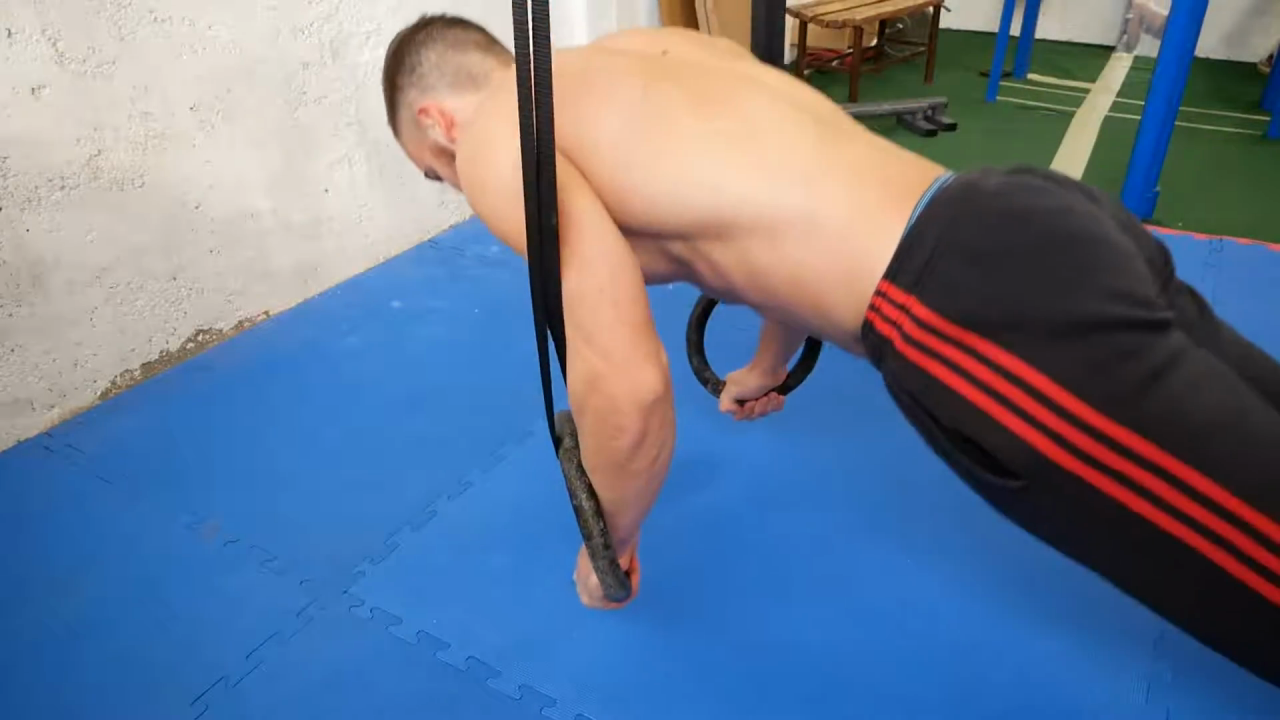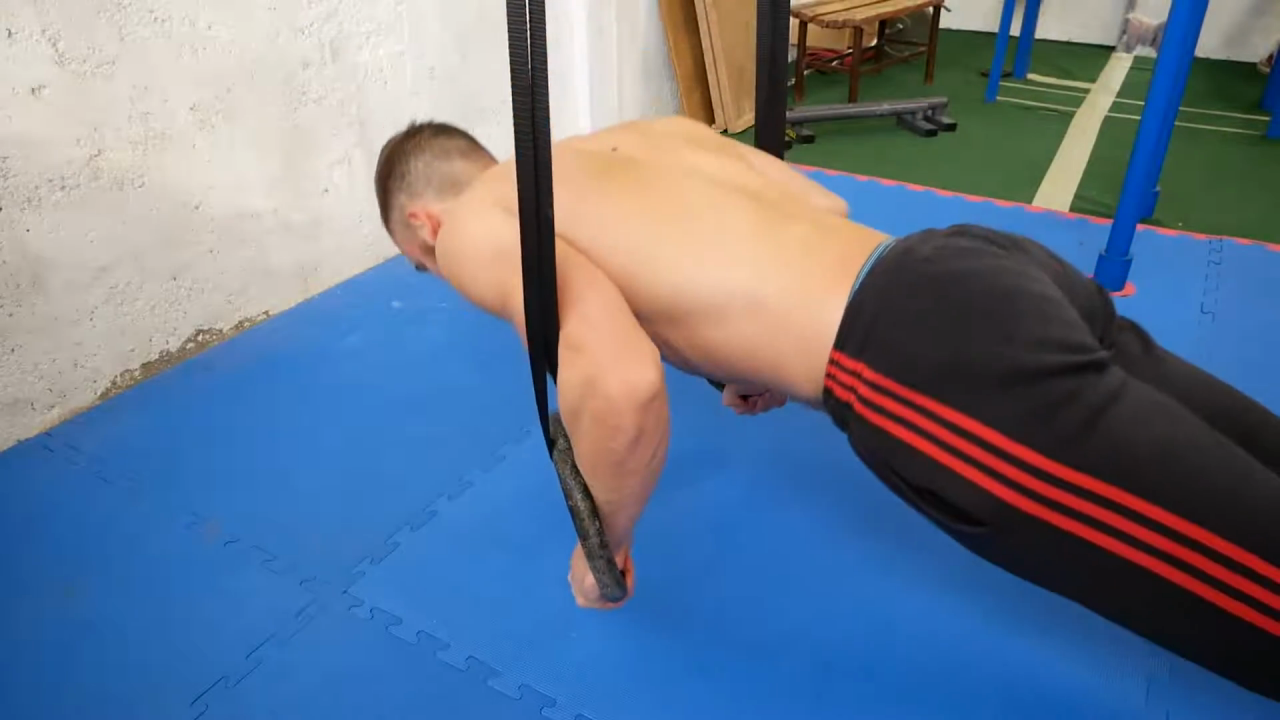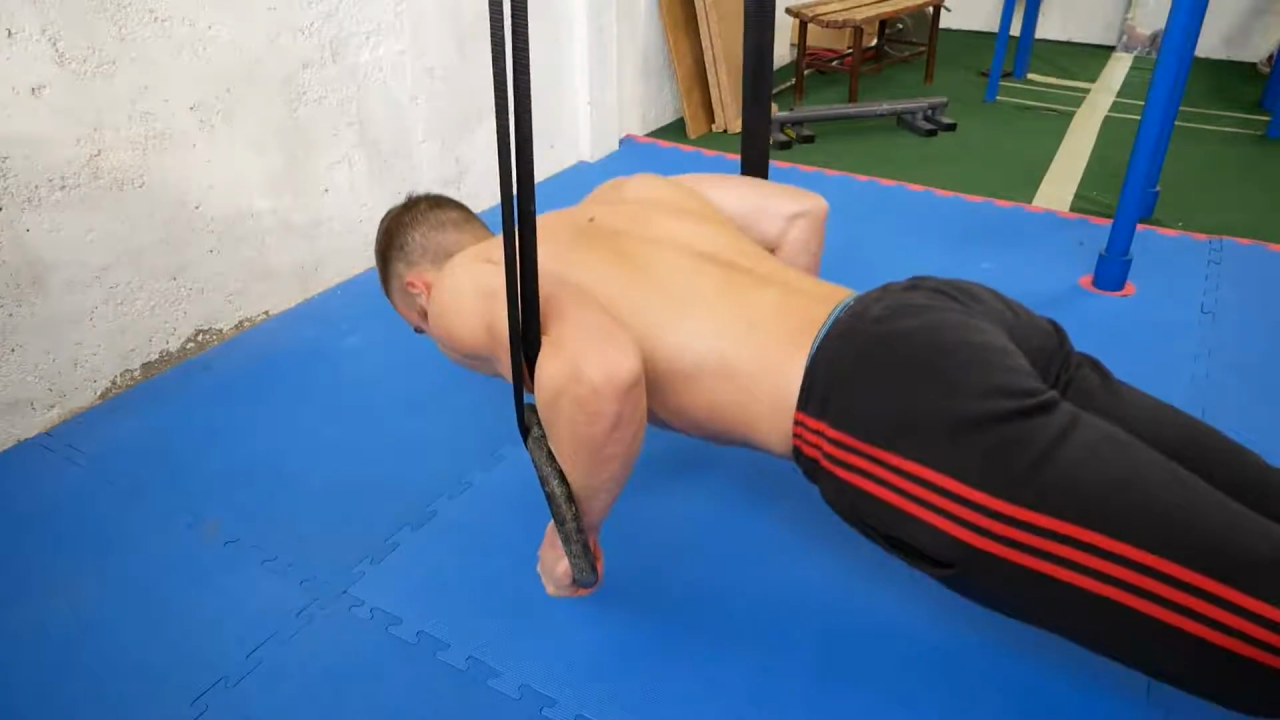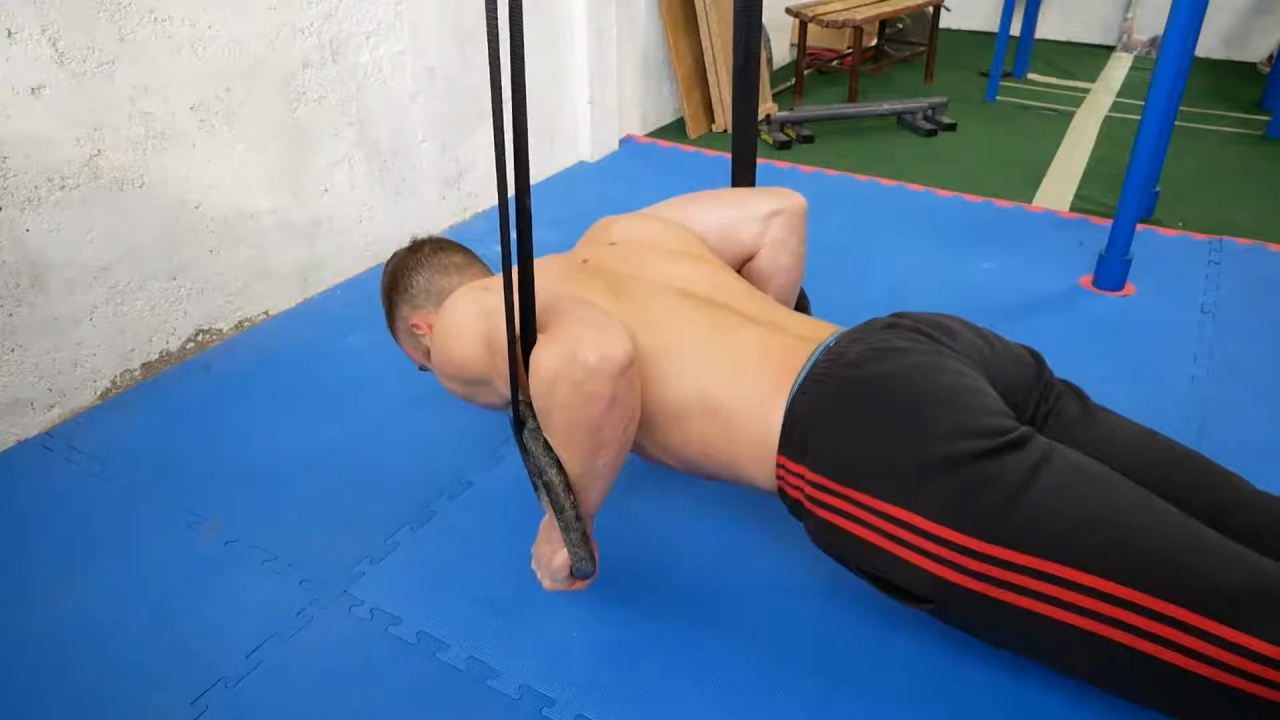
dt=0.3s
person 1, frame 1
left shoulder: (496, 137)
right shoulder: (658, 50)
left elbow: (625, 385)
left wrist: (609, 554)
right wrist: (771, 365)
left hip: (985, 309)
person 1, frame 2
left shoulder: (478, 225)
right shoulder: (637, 138)
left elbow: (622, 388)
left wrist: (603, 549)
left hip: (935, 364)
right hip: (987, 269)
person 1, frame 3
left shoulder: (465, 292)
right shoulder: (617, 198)
left elbow: (601, 372)
right elbow: (801, 212)
left wrist: (569, 533)
left hip: (891, 413)
right hip: (947, 315)
person 1, frame 4
left shoulder: (464, 325)
right shoulder: (612, 236)
left elbow: (596, 354)
right elbow: (780, 210)
left wrist: (567, 525)
left hip: (870, 446)
right hip: (930, 346)
